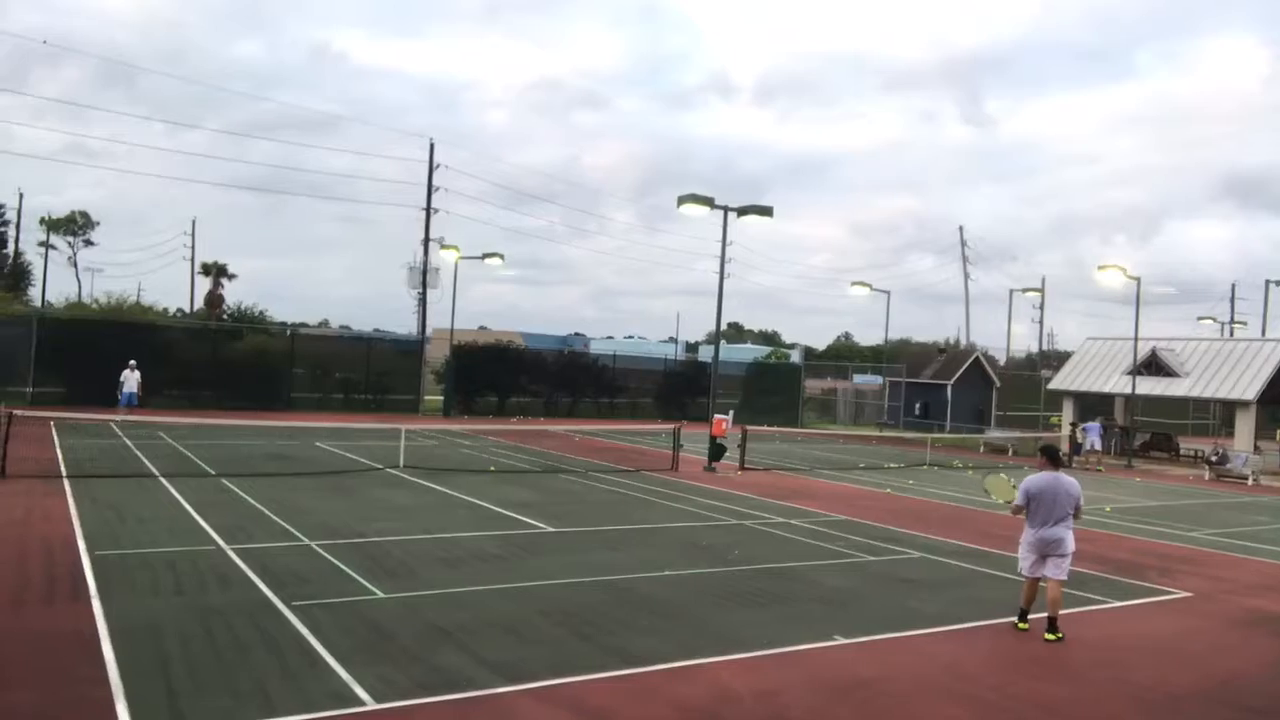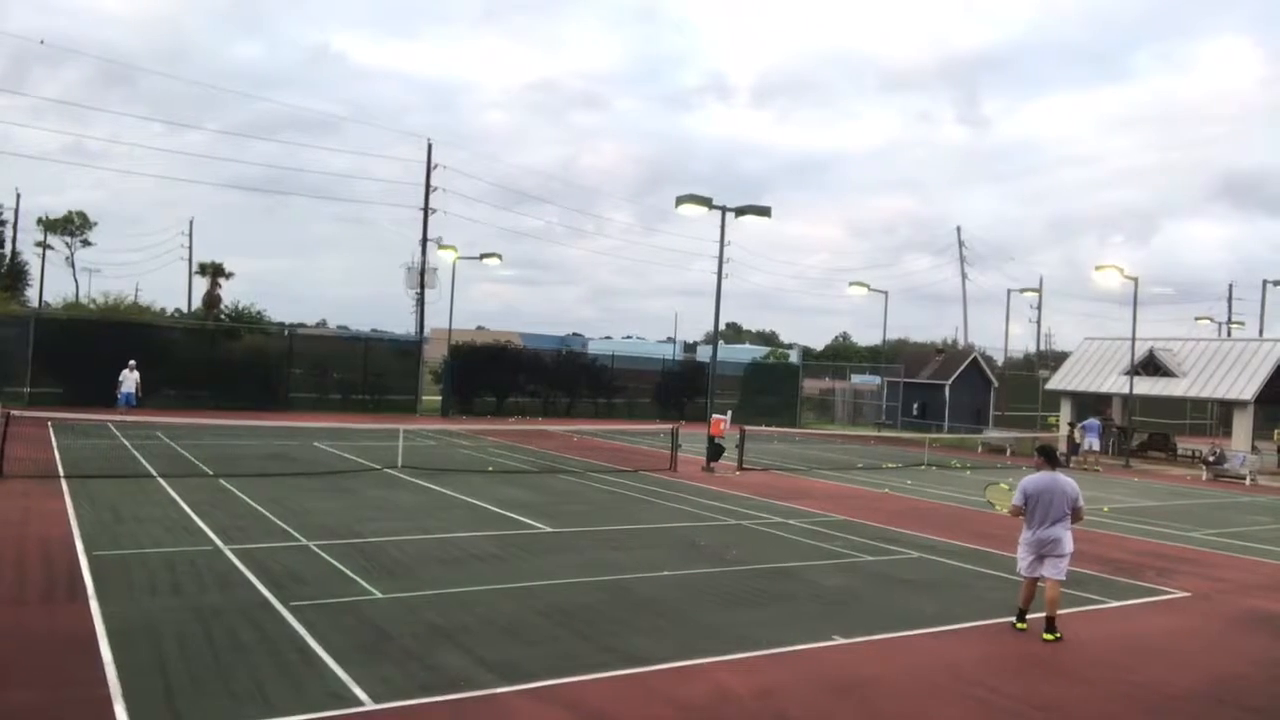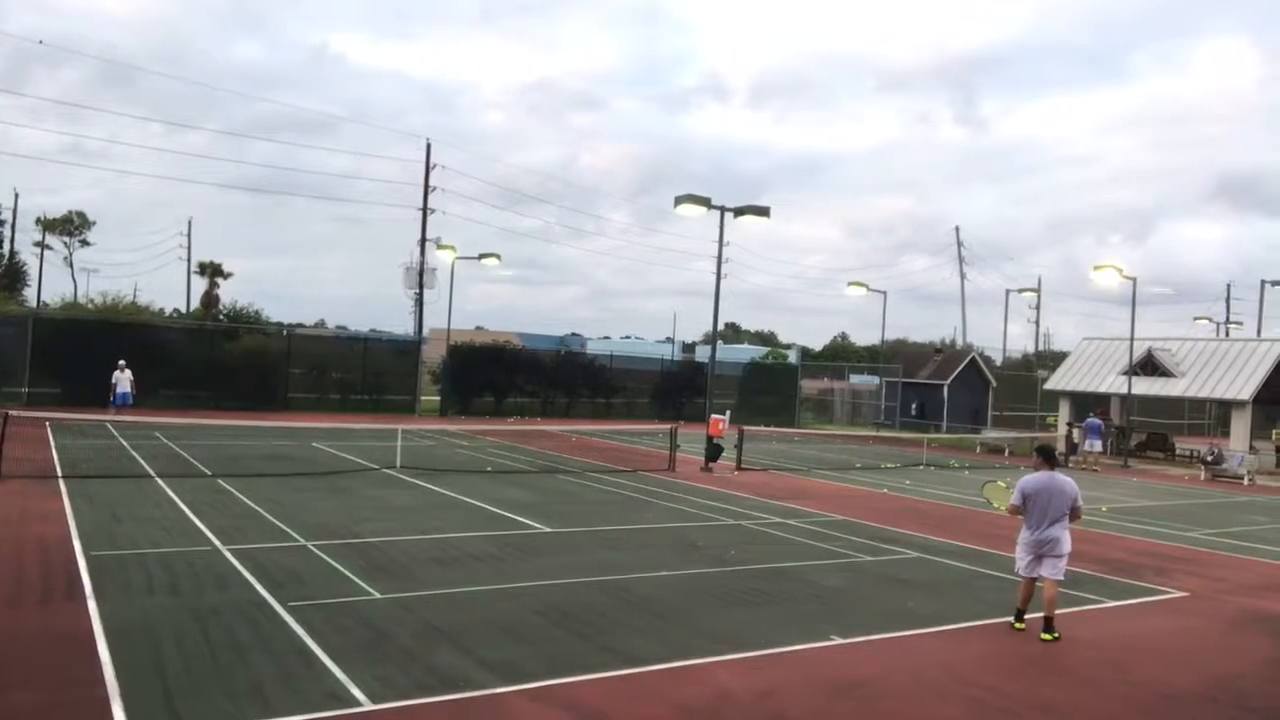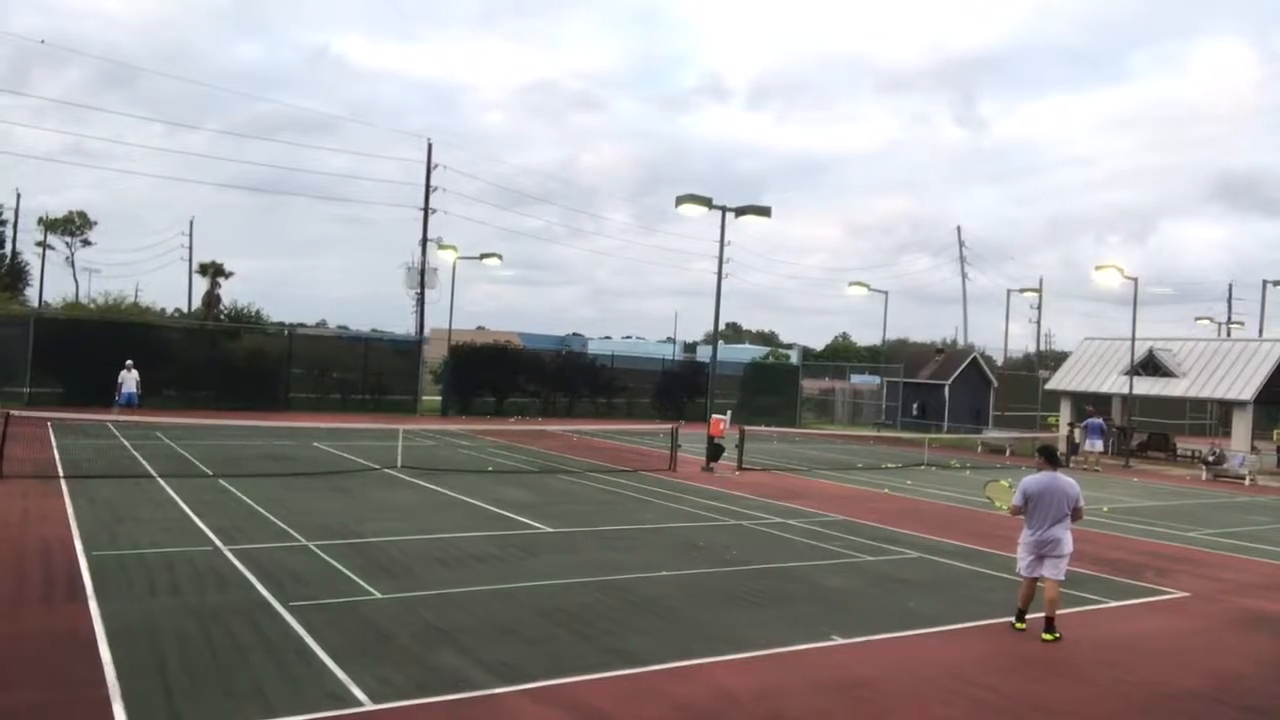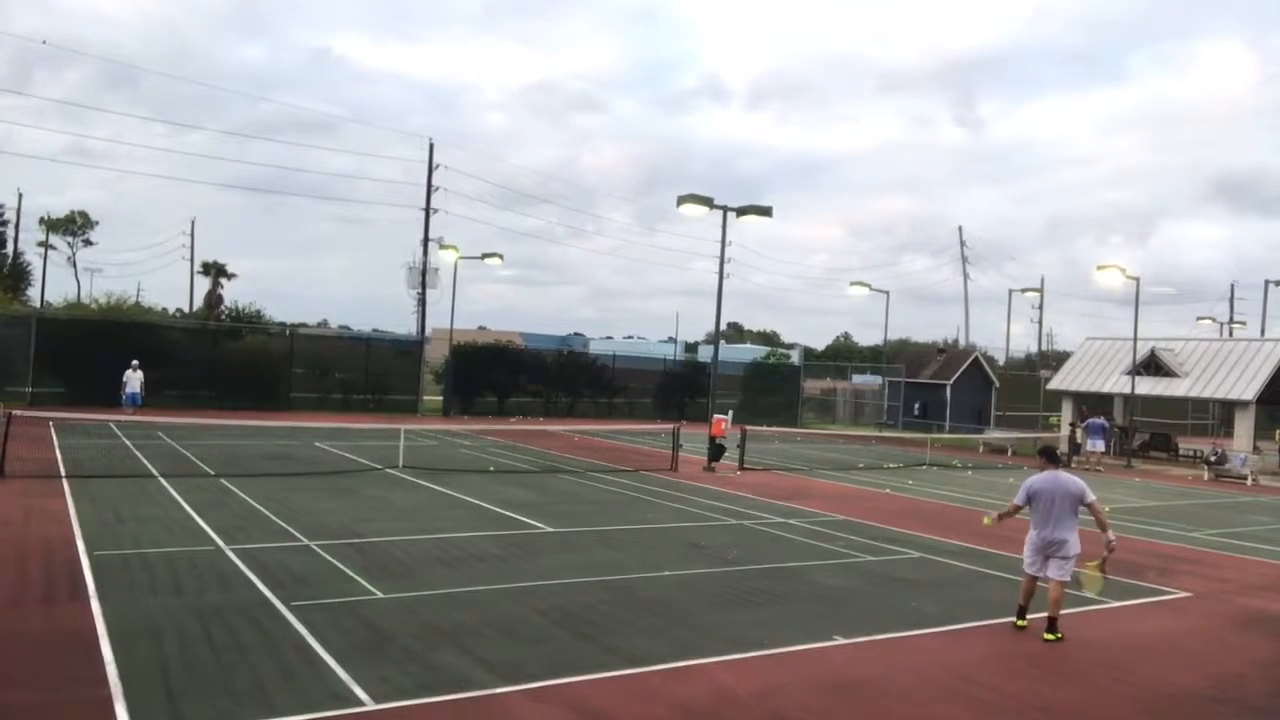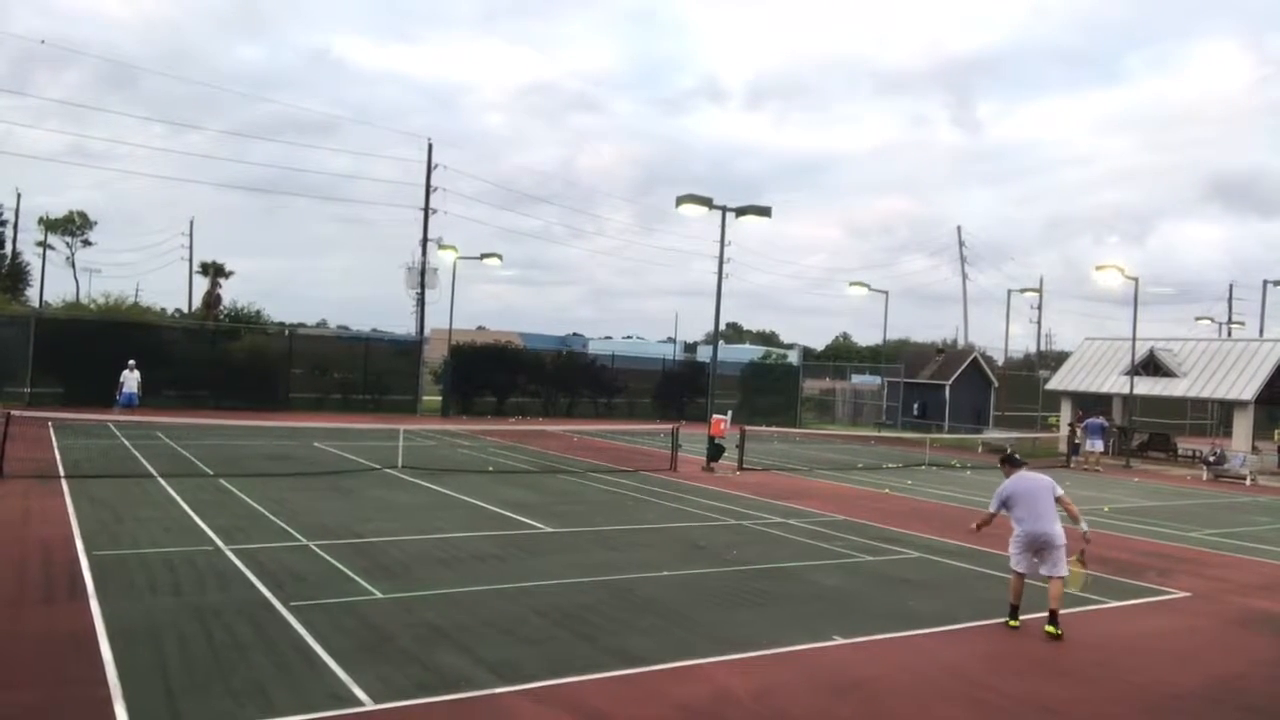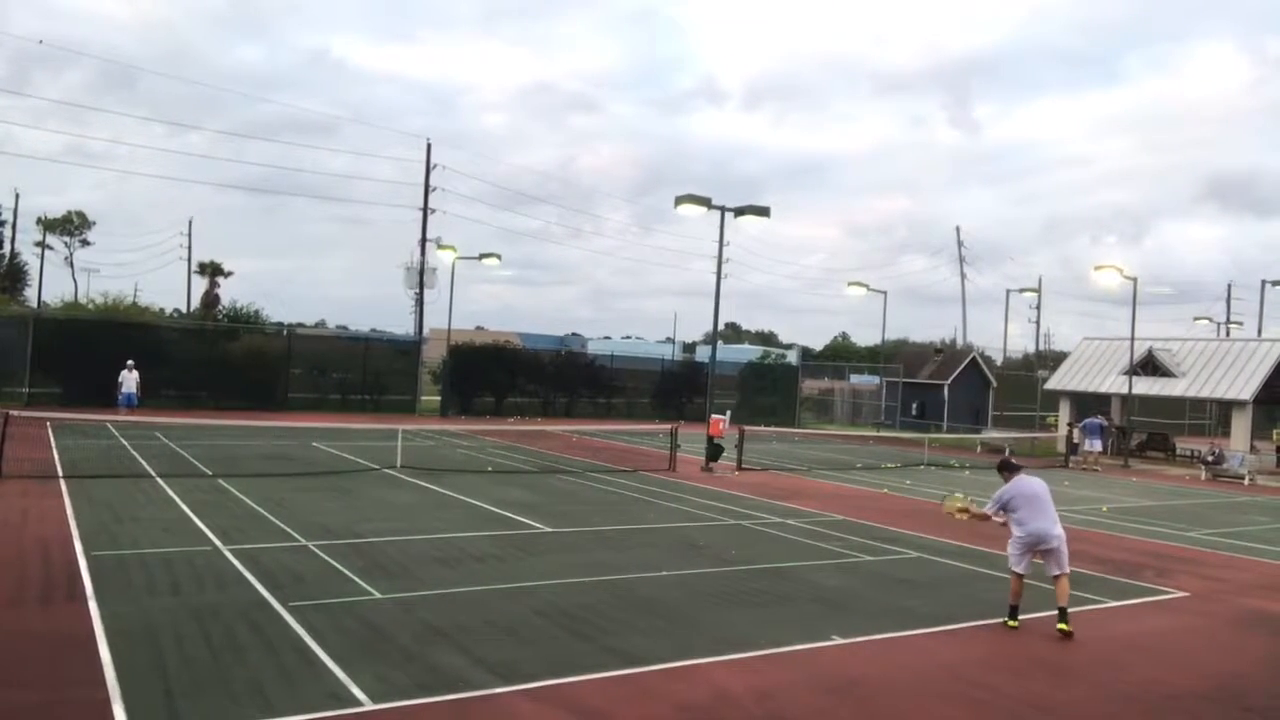
dt=0.7s
person 1, frame 1
left shoulder: (1030, 482)
right shoulder: (1073, 484)
left elbow: (1016, 510)
right elbow: (1077, 514)
left wrist: (1029, 509)
left hip: (1034, 538)
right hip: (1060, 539)
left knee: (1031, 579)
right knee: (1055, 583)
left ankle: (1022, 619)
right ankle: (1051, 628)
person 1, frame 2
left shoulder: (1028, 482)
right shoulder: (1070, 484)
left elbow: (1015, 511)
right elbow: (1079, 516)
left hip: (1033, 538)
right hip: (1058, 539)
left knee: (1029, 579)
right knee: (1052, 582)
left ankle: (1021, 619)
right ankle: (1050, 628)
person 1, frame 3
left shoulder: (1026, 482)
right shoulder: (1069, 484)
left elbow: (1013, 510)
right elbow: (1077, 514)
left hip: (1031, 538)
right hip: (1057, 540)
left knee: (1027, 579)
right knee: (1050, 582)
left ankle: (1019, 619)
right ankle: (1047, 628)
person 1, frame 4
left shoulder: (1028, 482)
right shoulder: (1071, 485)
left elbow: (1014, 511)
right elbow: (1078, 515)
left hip: (1032, 539)
right hip: (1058, 540)
left knee: (1029, 579)
right knee: (1052, 582)
left ankle: (1020, 619)
right ankle: (1049, 628)
person 1, frame 5
left shoulder: (1032, 483)
right shoulder: (1077, 484)
left elbow: (1014, 509)
right elbow: (1096, 511)
left wrist: (999, 516)
right wrist: (1109, 535)
left hip: (1038, 539)
right hip: (1064, 541)
left knee: (1030, 577)
right knee: (1057, 583)
left ankle: (1021, 617)
right ankle: (1051, 628)
person 1, frame 6
left shoulder: (1005, 488)
right shoulder: (1045, 480)
left elbow: (990, 517)
right elbow: (1067, 504)
left wrist: (977, 526)
right wrist: (1083, 527)
left hip: (1024, 535)
right hip: (1051, 533)
left knee: (1018, 573)
right knee: (1056, 577)
left ankle: (1013, 617)
right ankle: (1053, 622)
person 1, frame 7
left shoulder: (1004, 492)
right shoulder: (1040, 483)
left elbow: (984, 515)
left wrist: (970, 510)
left hip: (1025, 536)
right hip: (1052, 534)
left knee: (1017, 574)
right knee: (1061, 576)
left ankle: (1012, 617)
right ankle: (1062, 620)
